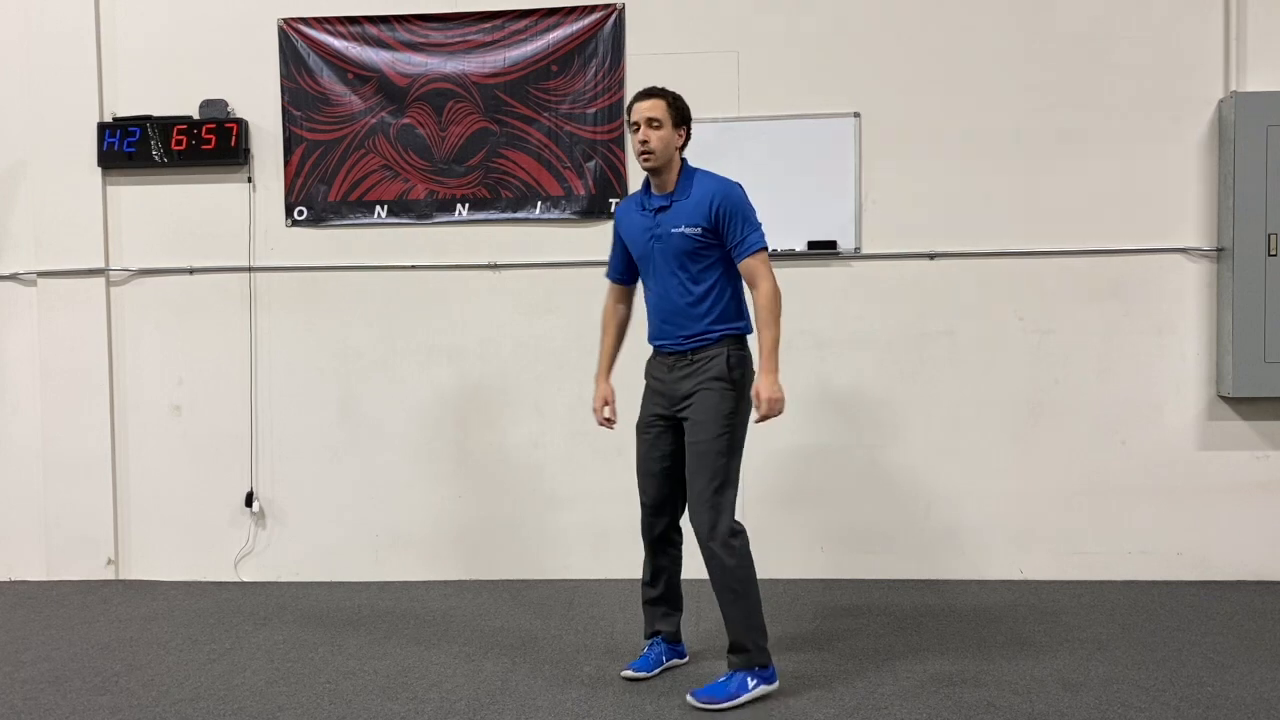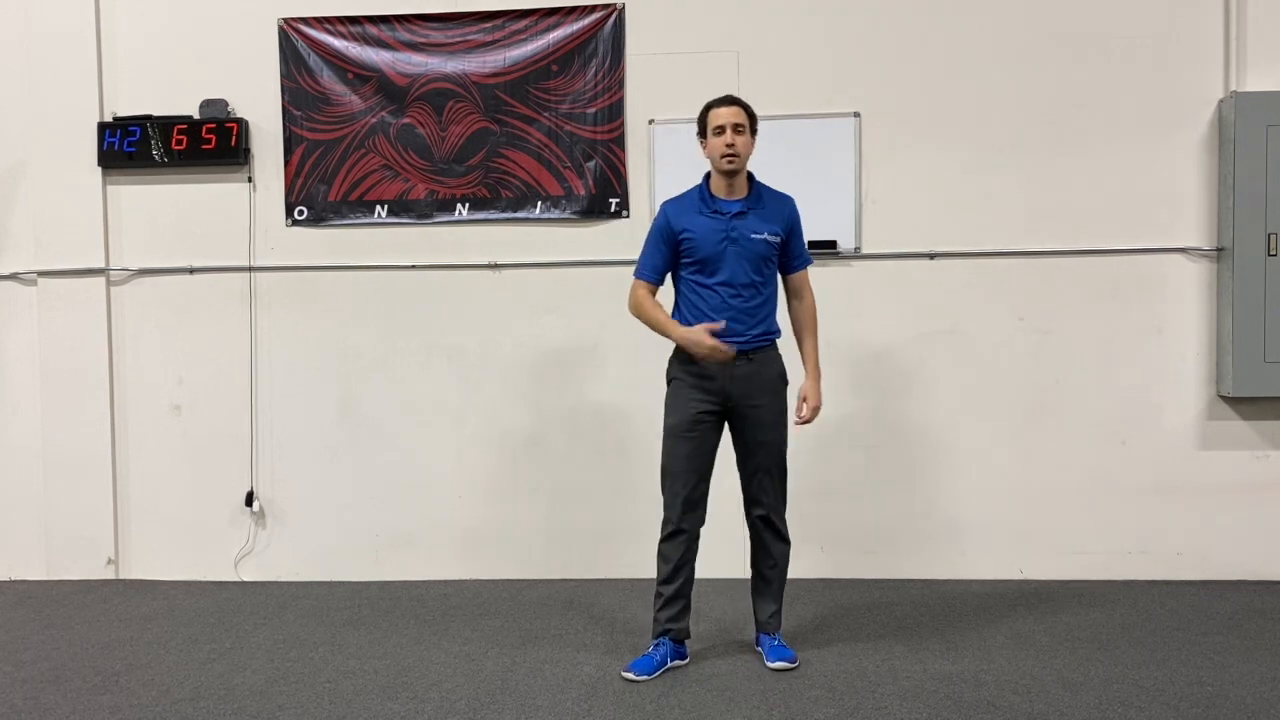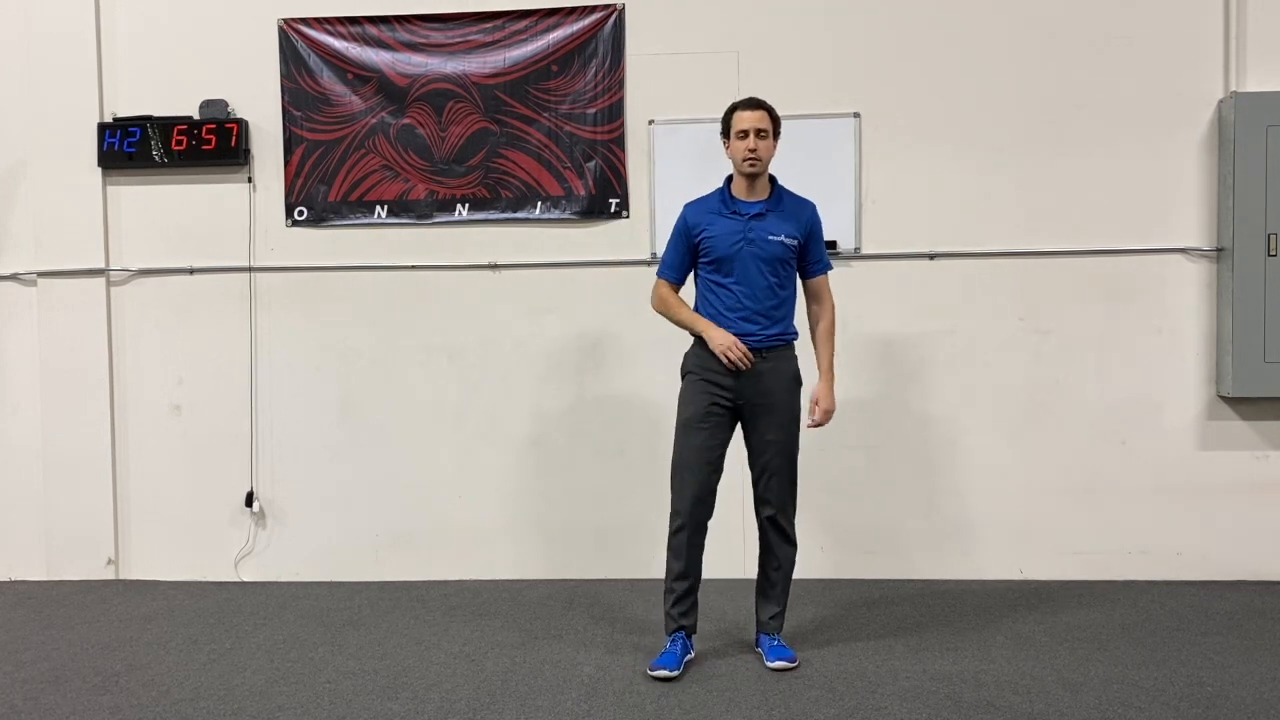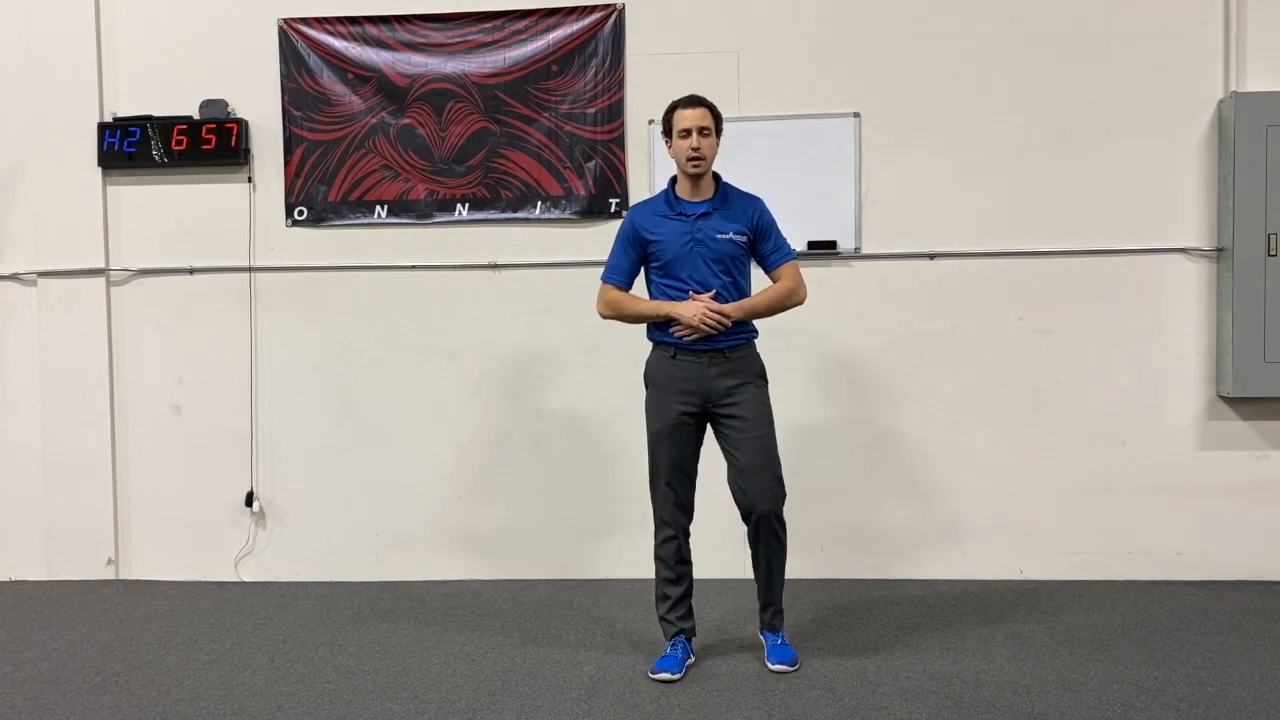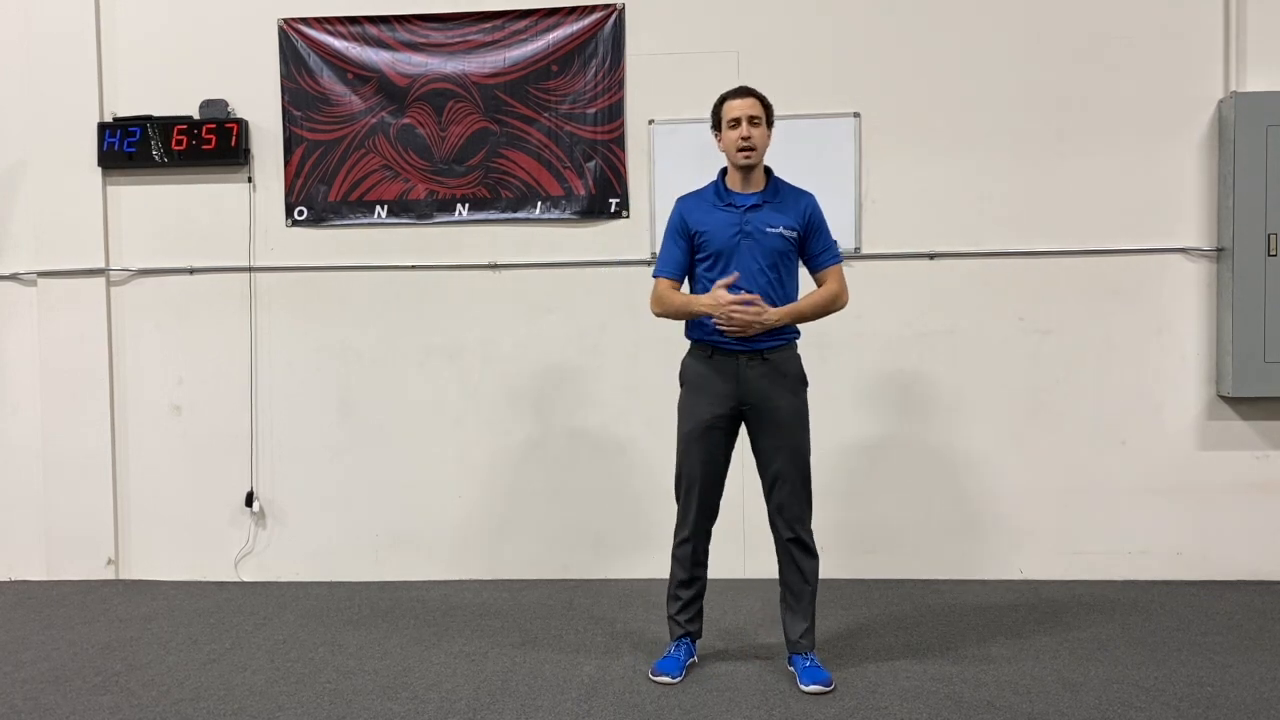
dt=0.7s
person 1, frame 1
left shoulder: (721, 196)
right shoulder: (627, 214)
left elbow: (762, 284)
right elbow: (619, 298)
left wrist: (767, 370)
right wrist: (603, 376)
left hip: (718, 369)
right hip: (662, 373)
left knee: (711, 516)
right knee: (657, 516)
left ankle: (750, 665)
right ankle: (664, 637)
person 1, frame 2
left shoulder: (781, 210)
right shoulder: (676, 213)
left elbow: (800, 295)
right elbow: (640, 295)
left wrist: (812, 374)
right wrist: (683, 336)
left hip: (761, 371)
right hip: (694, 373)
left knee: (767, 509)
right knee: (681, 511)
left ankle: (769, 630)
right ankle: (669, 637)
person 1, frame 3
left shoulder: (801, 214)
right shoulder: (697, 215)
left elbow: (820, 301)
right elbow: (662, 292)
left wrist: (825, 379)
right wrist: (709, 330)
left hip: (776, 371)
right hip: (709, 369)
left knee: (776, 508)
right knee: (689, 504)
left ankle: (770, 629)
right ankle: (679, 633)
person 1, frame 4
left shoulder: (749, 210)
right shoulder: (643, 219)
left elbow: (793, 288)
right elbow: (609, 301)
left wrist: (729, 310)
right wrist: (677, 308)
left hip: (738, 368)
right hip: (671, 372)
left knee: (763, 501)
right knee: (672, 513)
left ankle: (773, 624)
right ankle: (678, 636)
person 1, frame 5
left shoulder: (800, 206)
right shoulder: (690, 209)
left elbow: (835, 291)
right elbow: (662, 299)
left wrist: (778, 315)
right wrist: (707, 302)
left hip: (777, 371)
right hip: (708, 371)
left knee: (792, 516)
right knee: (694, 513)
left ankle: (801, 647)
right ankle: (683, 637)
